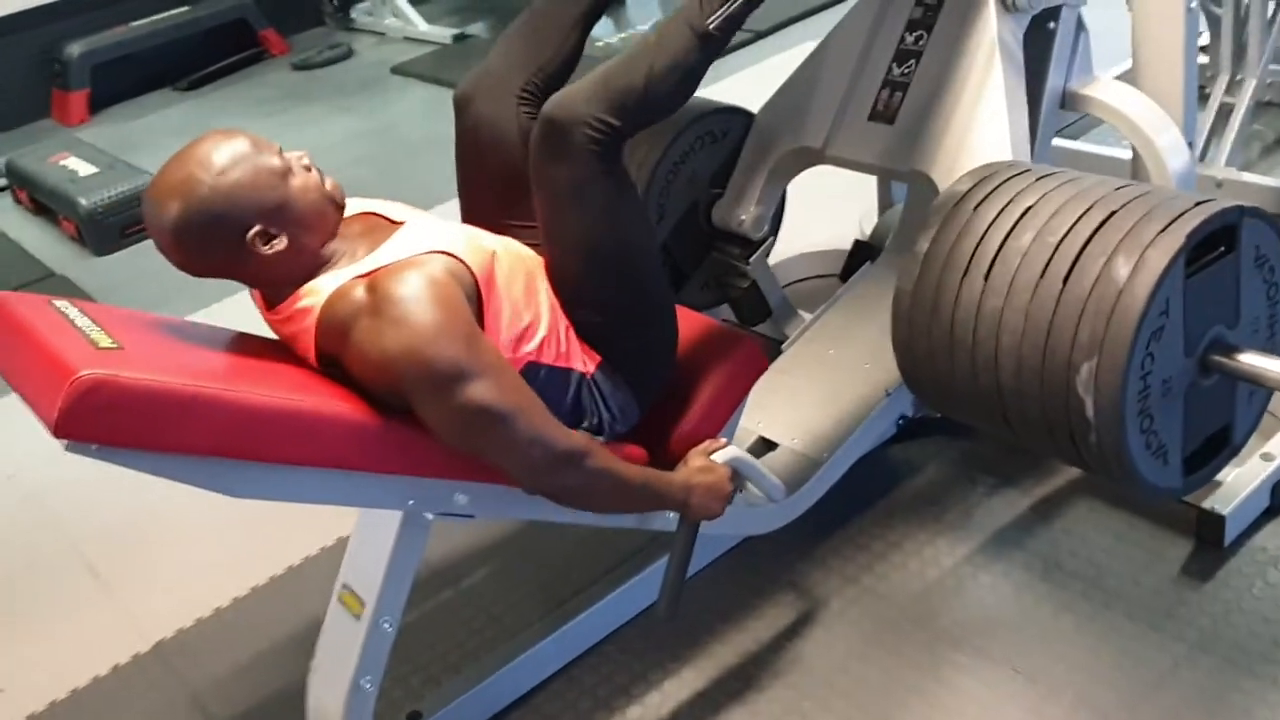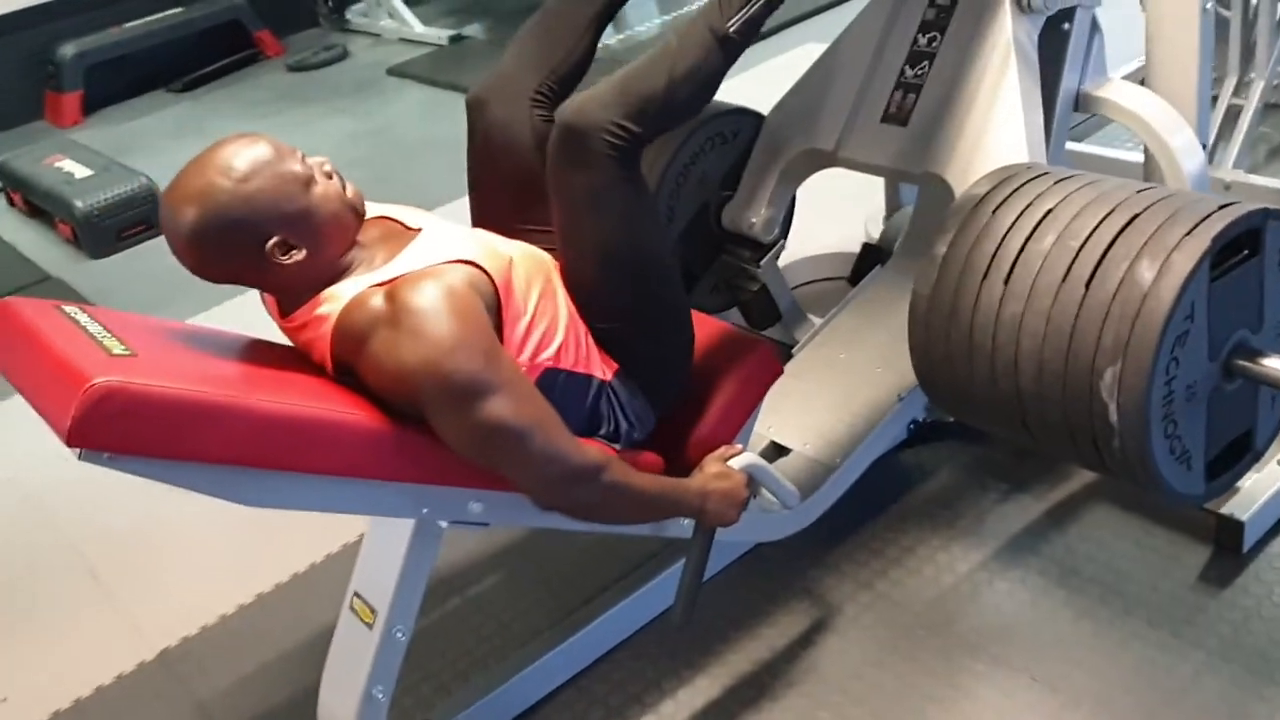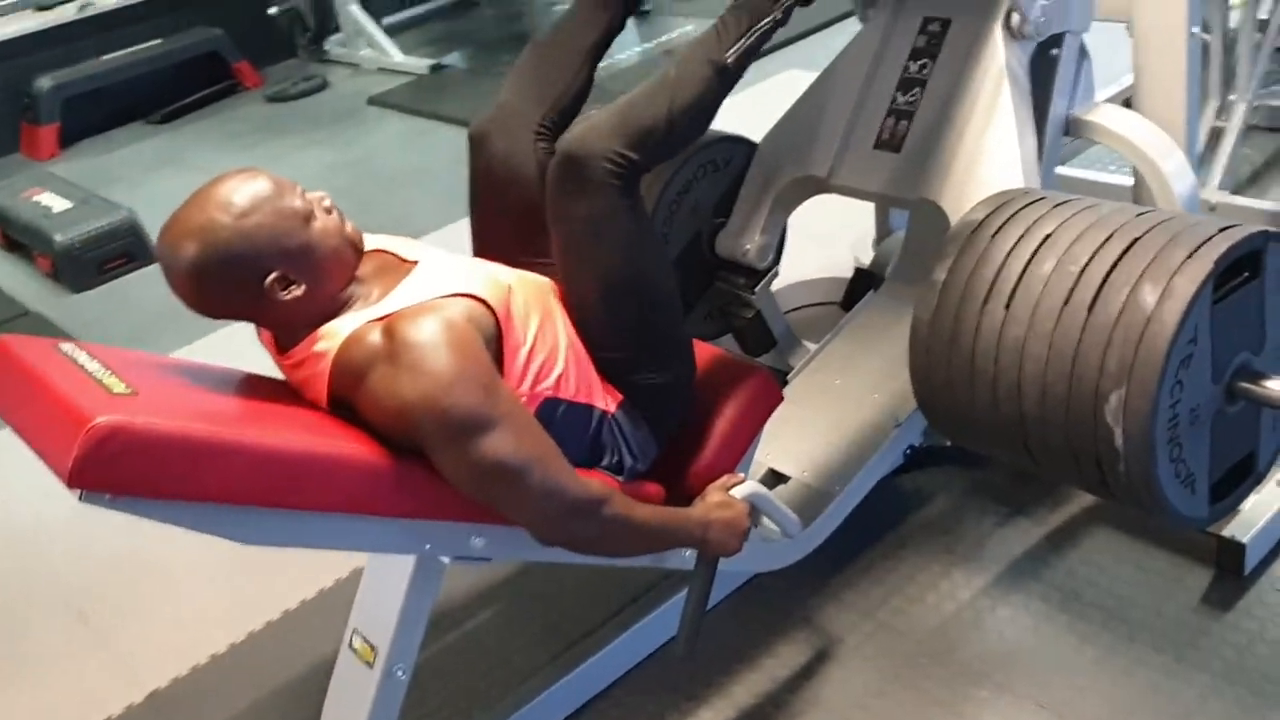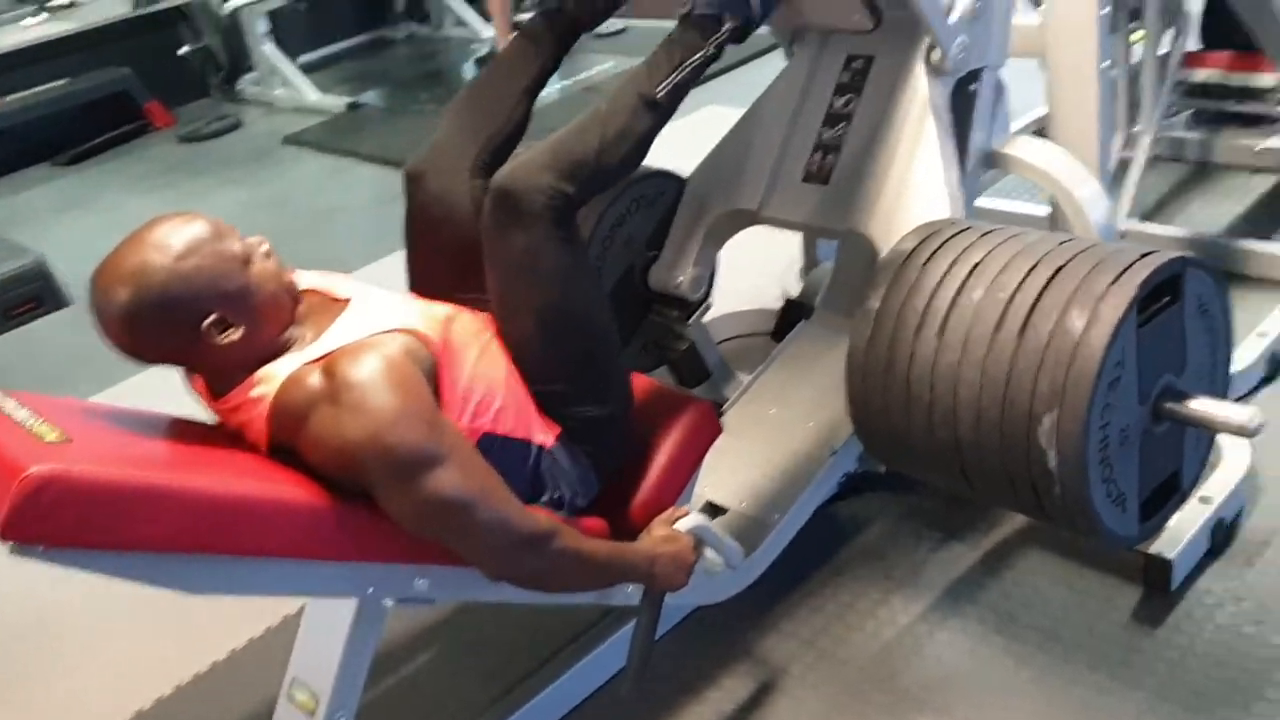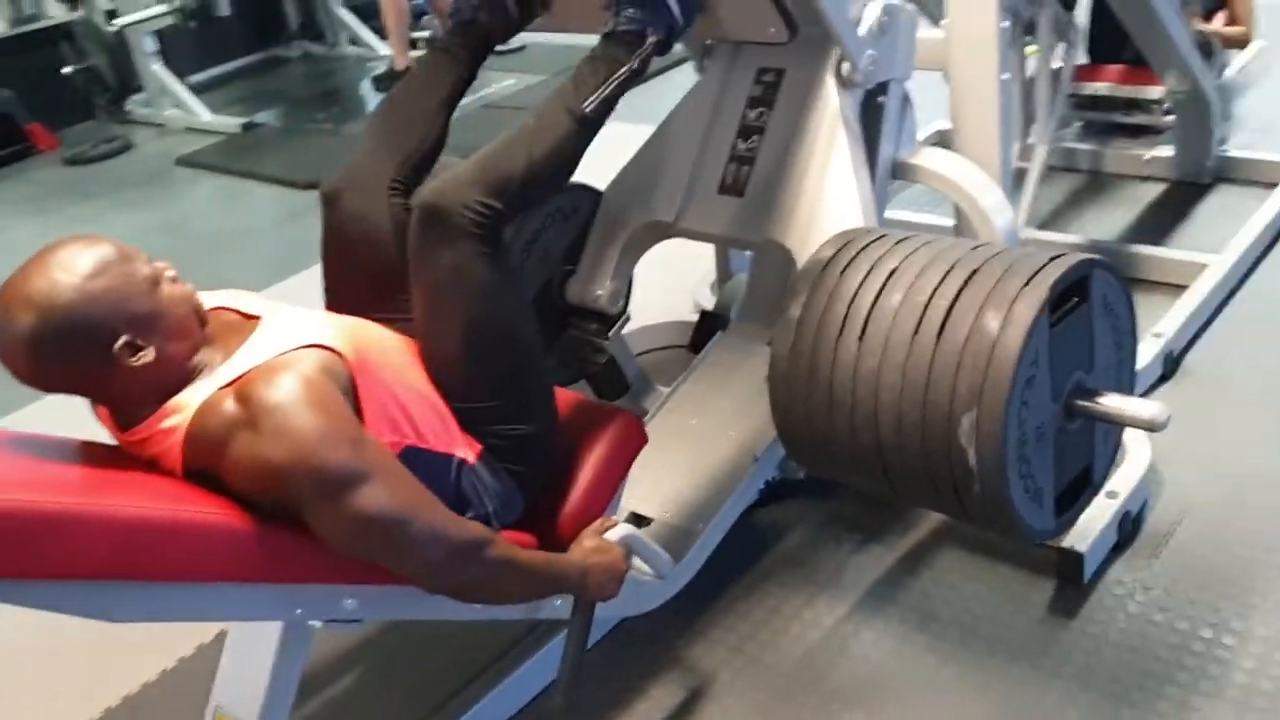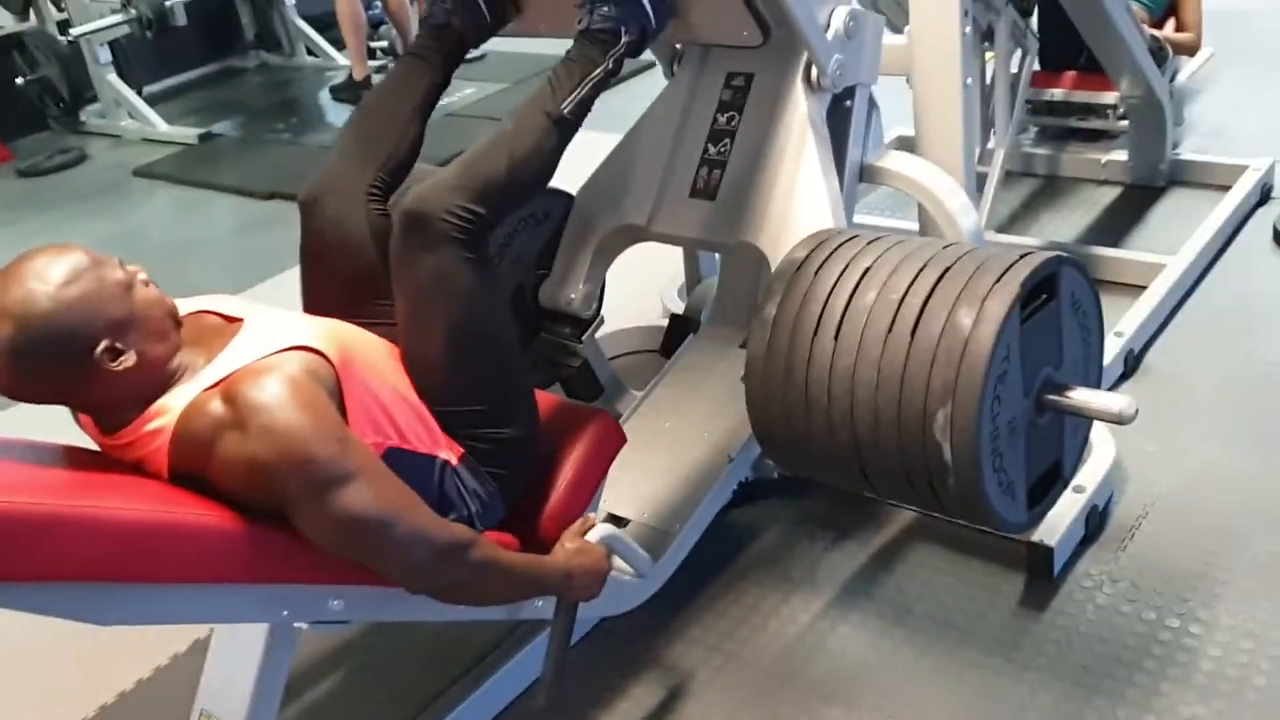
dt=0.2s
person 1, frame 1
left shoulder: (293, 269)
right shoulder: (400, 311)
right elbow: (548, 465)
right wrist: (680, 489)
right hip: (602, 375)
left knee: (493, 98)
right knee: (575, 120)
person 1, frame 2
left shoulder: (302, 277)
right shoulder: (417, 322)
right elbow: (563, 479)
right wrist: (697, 496)
right hip: (619, 382)
left knee: (506, 100)
right knee: (592, 124)
person 1, frame 3
left shoulder: (299, 310)
right shoulder: (416, 355)
right elbow: (564, 515)
right wrist: (699, 526)
right hip: (619, 415)
left knee: (509, 132)
right knee: (592, 154)
person 1, frame 4
left shoulder: (222, 358)
right shoulder: (354, 395)
right elbow: (513, 549)
right wrist: (646, 561)
right hip: (560, 446)
left knee: (444, 171)
right knee: (526, 190)
person 1, frame 5
left shoulder: (125, 382)
right shoulder: (273, 414)
right elbow: (447, 561)
right wrist: (577, 571)
right hip: (483, 463)
left knee: (362, 190)
right knee: (453, 208)
person 1, frame 6
left shoulder: (100, 386)
right shoulder: (258, 414)
right elbow: (432, 563)
right wrist: (559, 571)
right hip: (468, 464)
left knee: (339, 197)
right knee: (436, 213)
